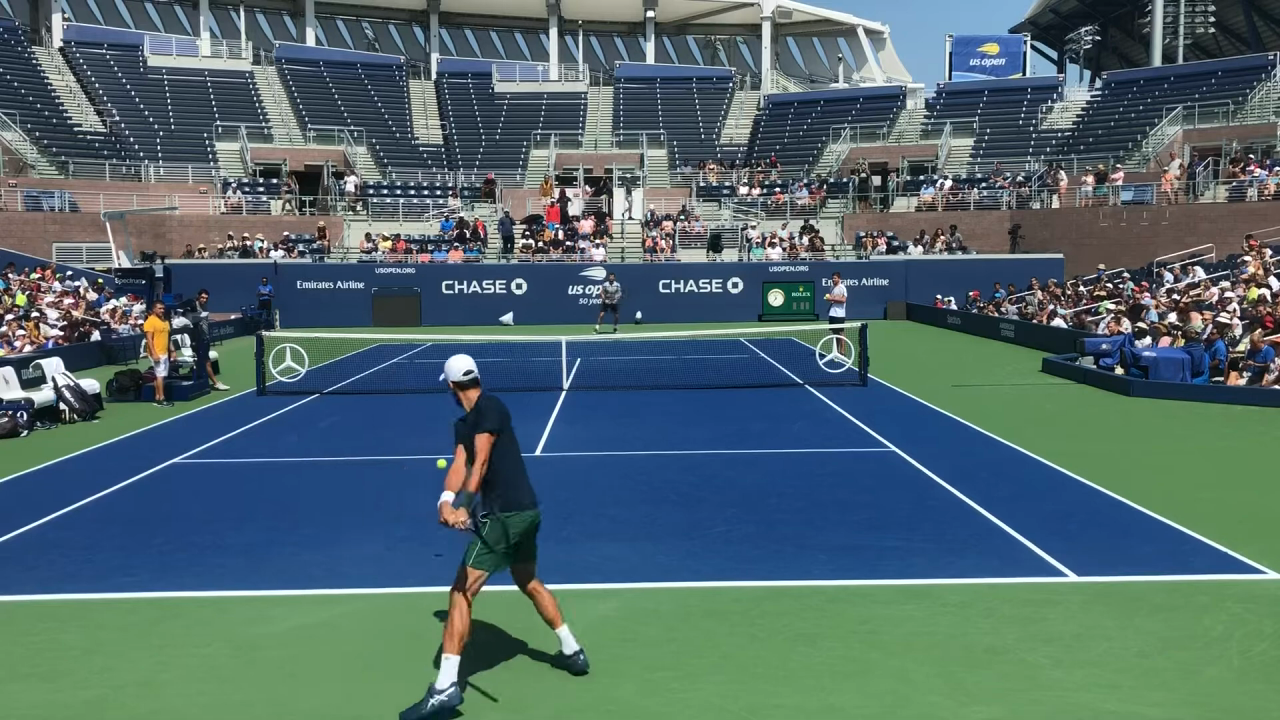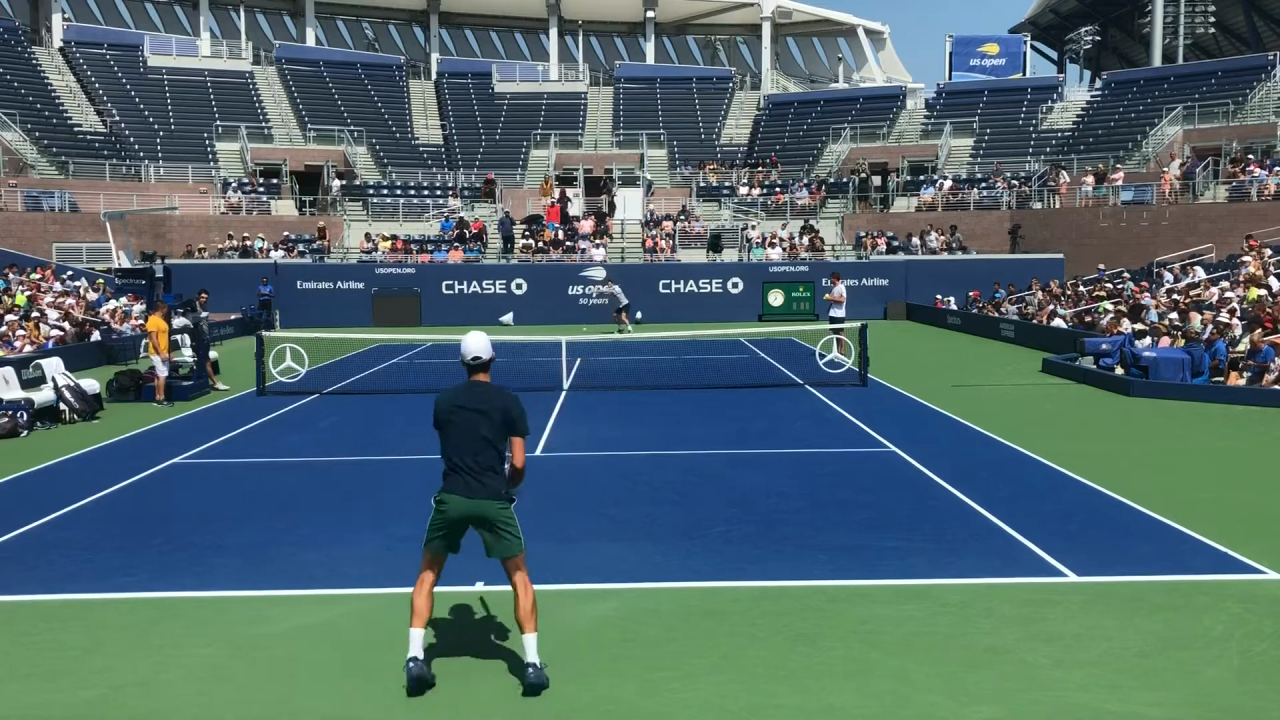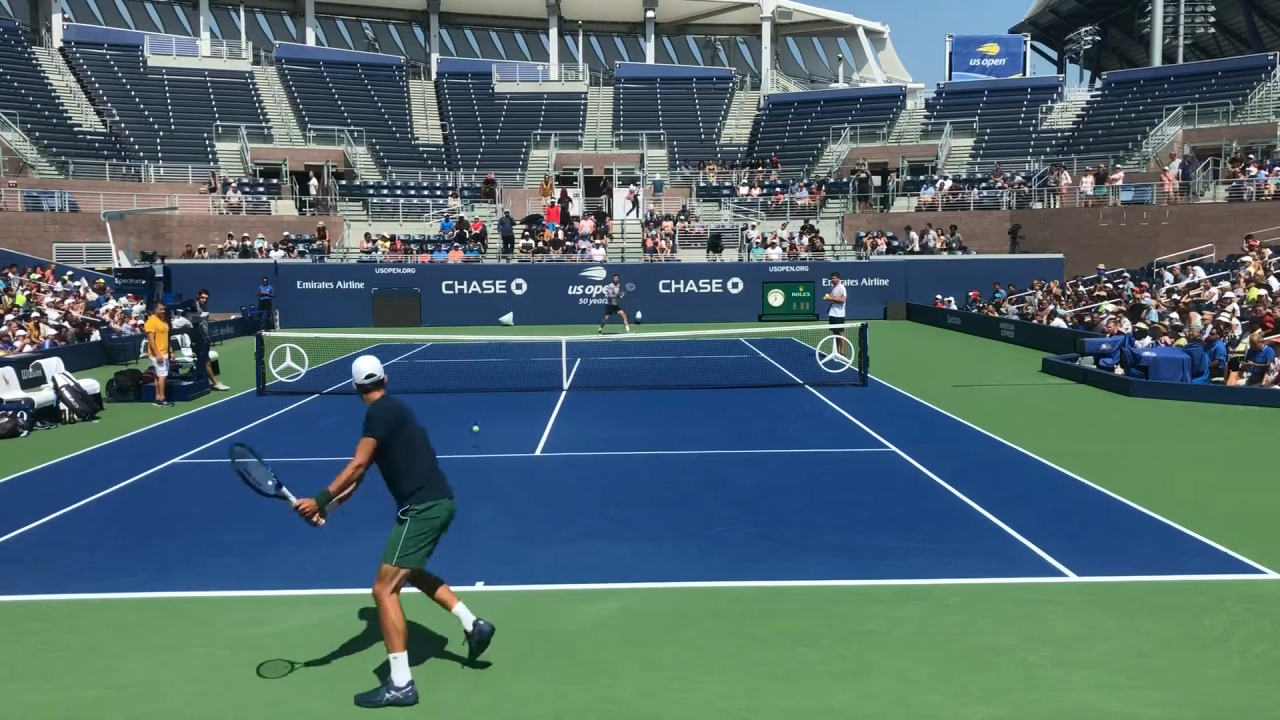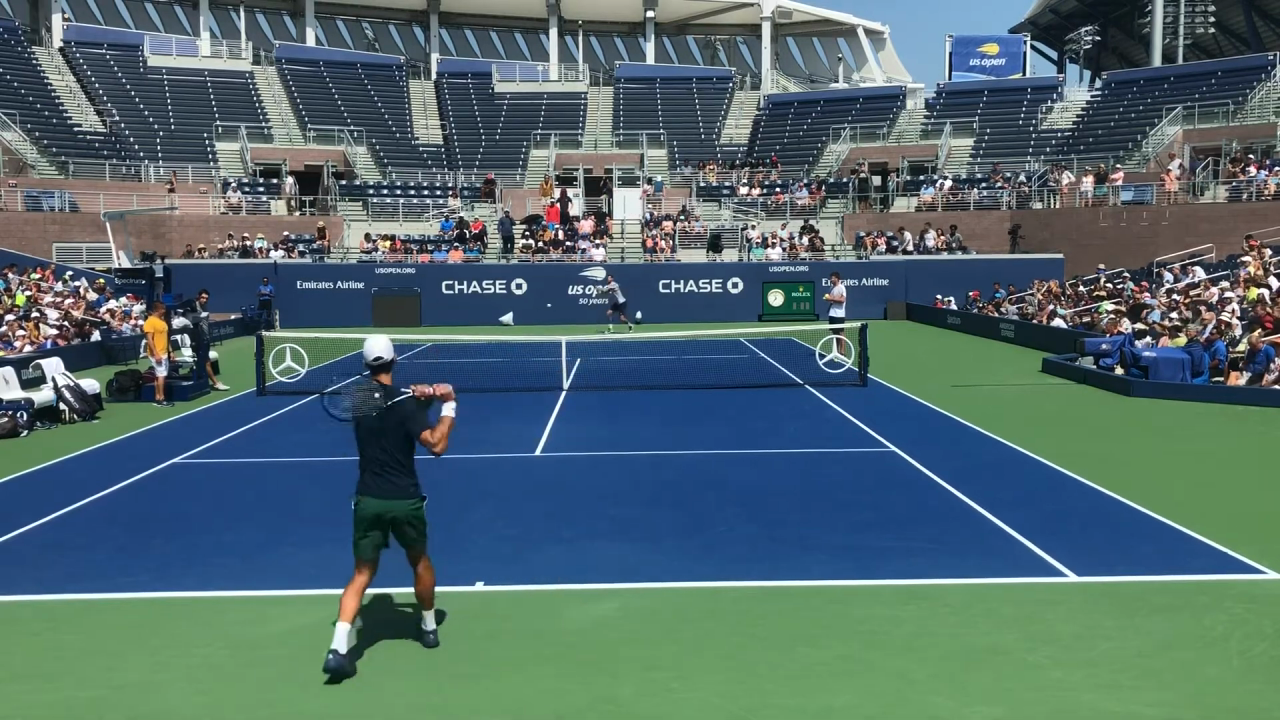
dt=1s
person 1, frame 1
left shoulder: (489, 407)
right shoulder: (465, 423)
left elbow: (481, 462)
right elbow: (459, 467)
left wrist: (464, 504)
right wrist: (447, 501)
left hip: (503, 514)
right hip: (525, 510)
left knee: (461, 594)
right knee: (529, 582)
left ankle: (445, 690)
right ankle: (572, 652)
person 1, frame 2
left shoulder: (443, 401)
right shoulder: (509, 402)
right elbow: (518, 464)
right wrist: (509, 486)
left hip: (451, 500)
right hip: (494, 501)
left knee: (427, 575)
right knee: (519, 578)
left ankle: (416, 659)
right ankle: (532, 665)
person 1, frame 3
left shoulder: (380, 412)
right shoulder: (392, 410)
left elbow: (359, 464)
right elbow: (358, 474)
left wrist: (320, 500)
right wrist: (327, 504)
left hip: (424, 508)
right hip: (439, 502)
left knee: (385, 589)
right knee: (415, 573)
left ankle: (401, 684)
right ankle: (473, 624)
person 1, frame 4
right shoulder: (405, 406)
right elbow: (437, 447)
left wrist: (417, 395)
right wrist: (449, 407)
left hip: (368, 500)
right hip: (405, 500)
left knee: (362, 576)
right knee: (420, 560)
left ankle: (338, 650)
right ankle: (429, 627)
